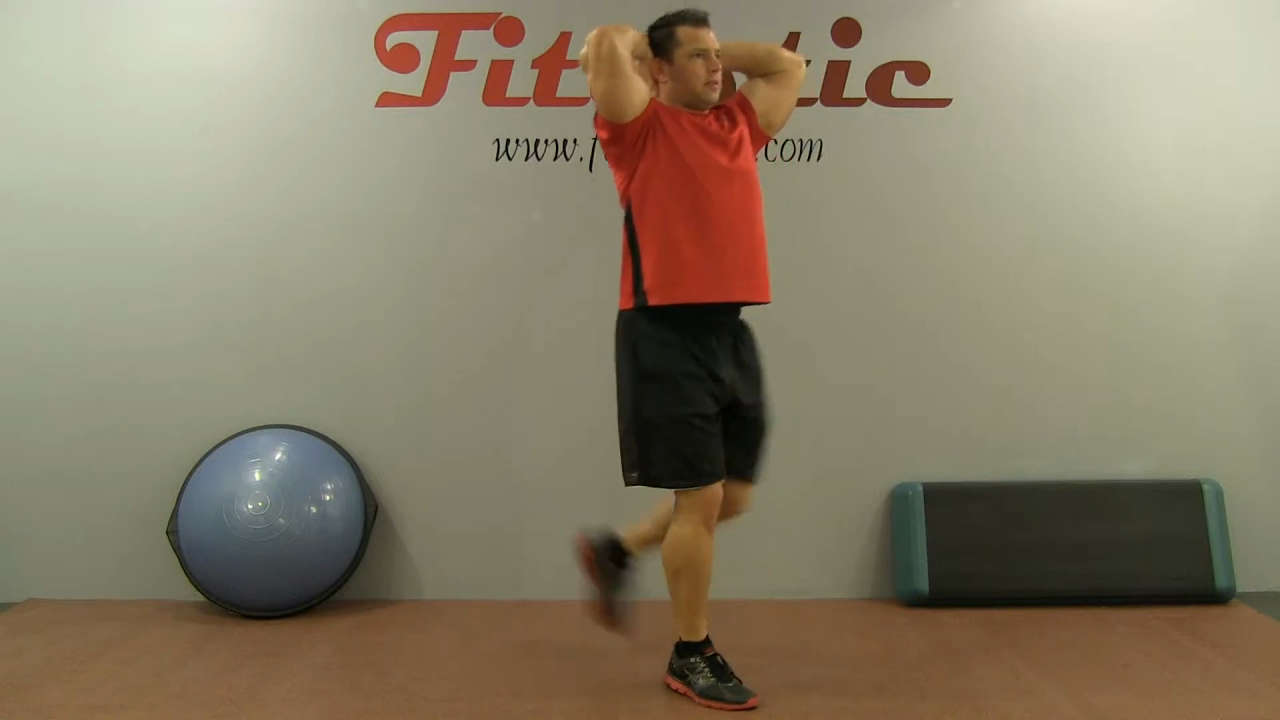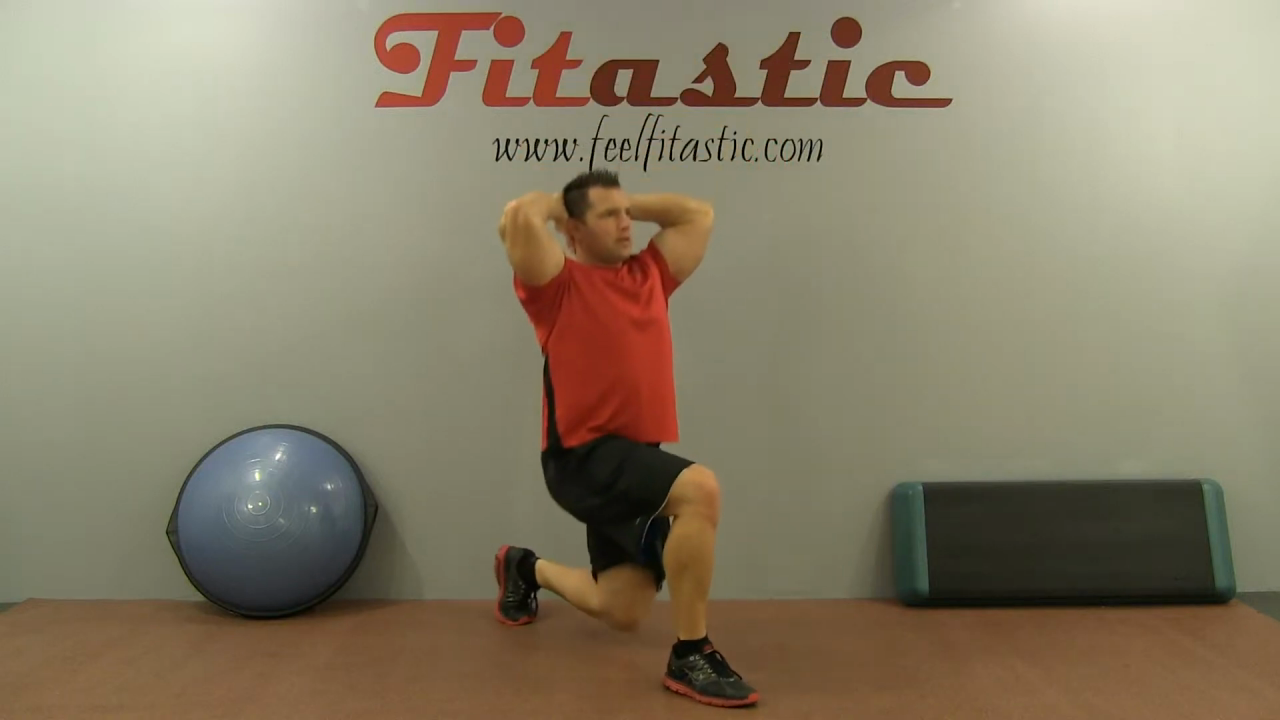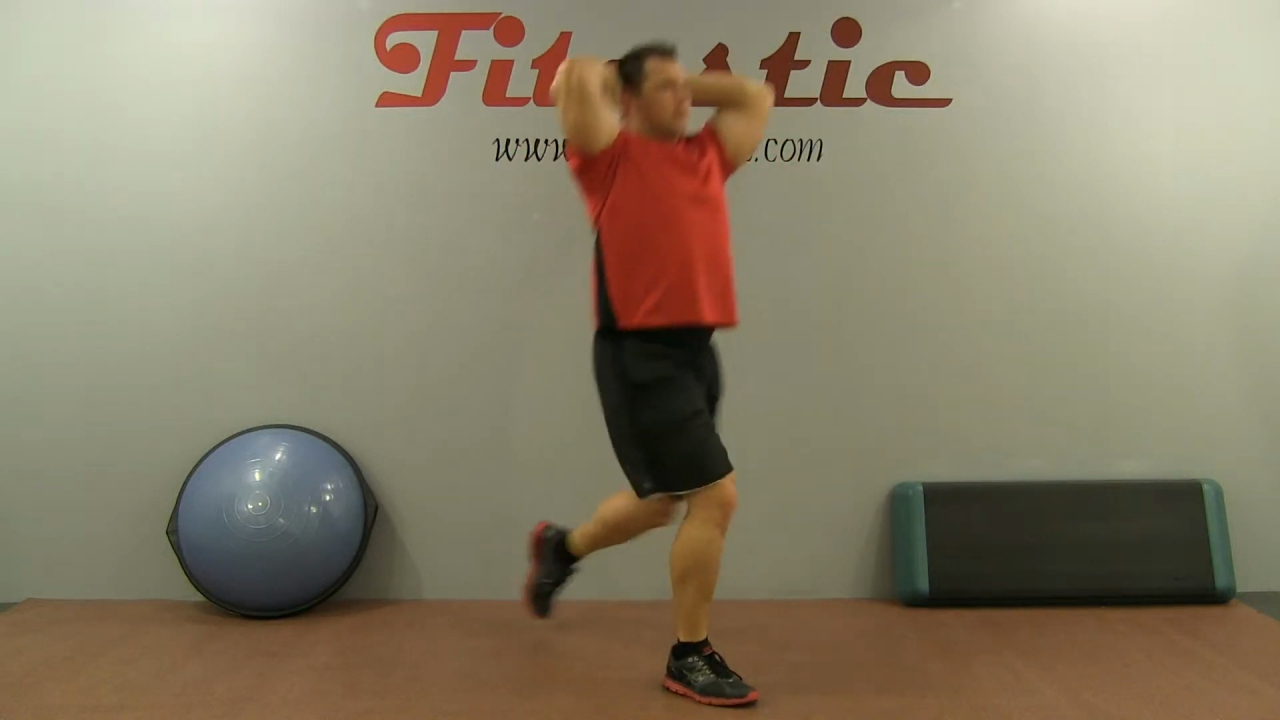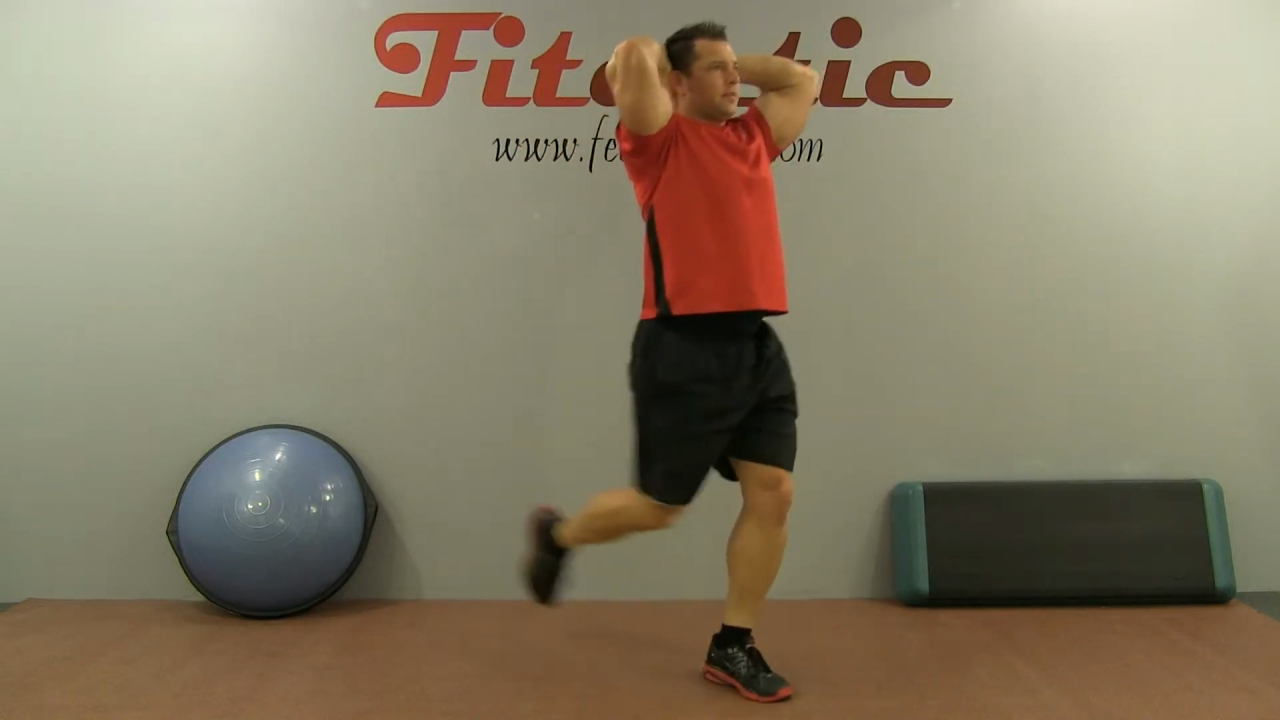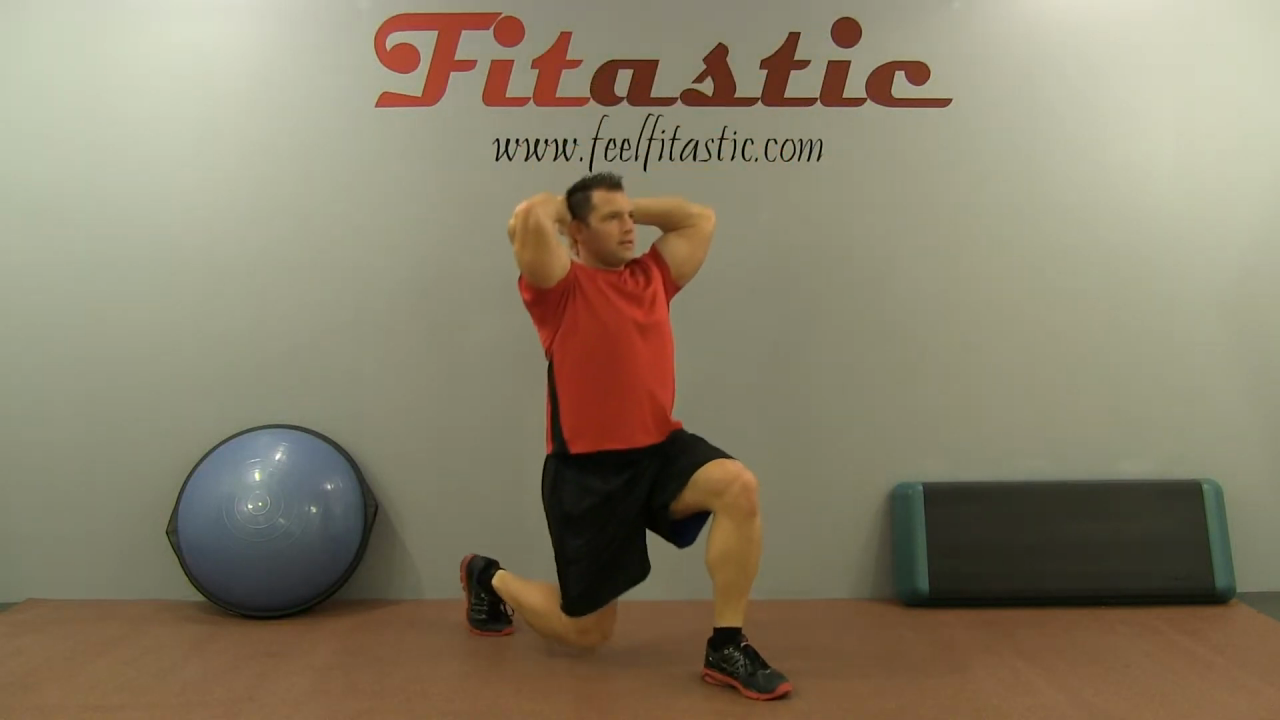
dt=1s
person 1, frame 1
left shoulder: (737, 125)
right shoulder: (641, 128)
left elbow: (789, 66)
right elbow: (603, 47)
left wrist: (718, 53)
right wrist: (640, 41)
left hip: (730, 331)
right hip: (665, 334)
left knee: (732, 494)
right knee: (700, 498)
left ankle: (615, 552)
right ankle: (690, 655)
person 1, frame 2
left shoulder: (650, 273)
right shoulder: (559, 284)
left elbow: (699, 213)
right elbow: (518, 218)
left wrist: (626, 201)
right wrist: (558, 202)
left hip: (638, 453)
right hip: (584, 455)
left knee: (621, 612)
right knee: (700, 490)
left ankle: (525, 568)
right ankle: (690, 655)
person 1, frame 3
left shoulder: (706, 155)
right shoulder: (612, 157)
left elbow: (758, 98)
right elbow: (573, 81)
left wrist: (689, 83)
right wrist: (610, 76)
left hip: (695, 349)
right hip: (638, 354)
left knee: (658, 502)
right knee: (715, 498)
left ankle: (559, 548)
right ankle: (689, 655)
person 1, frame 4
left shoulder: (753, 136)
right shoulder: (660, 139)
left elbow: (802, 79)
right elbow: (631, 59)
left wrist: (734, 65)
right wrist: (658, 57)
left hip: (754, 340)
right hip: (682, 344)
left knee: (773, 498)
right knee: (659, 505)
left ankle: (733, 645)
right ankle: (556, 535)
person 1, frame 5
left shoulder: (652, 275)
right shoulder: (561, 287)
left elbow: (700, 218)
right elbow: (529, 219)
left wrist: (628, 204)
right wrist: (563, 205)
left hip: (659, 448)
right hip: (587, 468)
left knee: (739, 488)
right knee: (586, 631)
left ankle: (727, 648)
right ankle: (489, 578)
